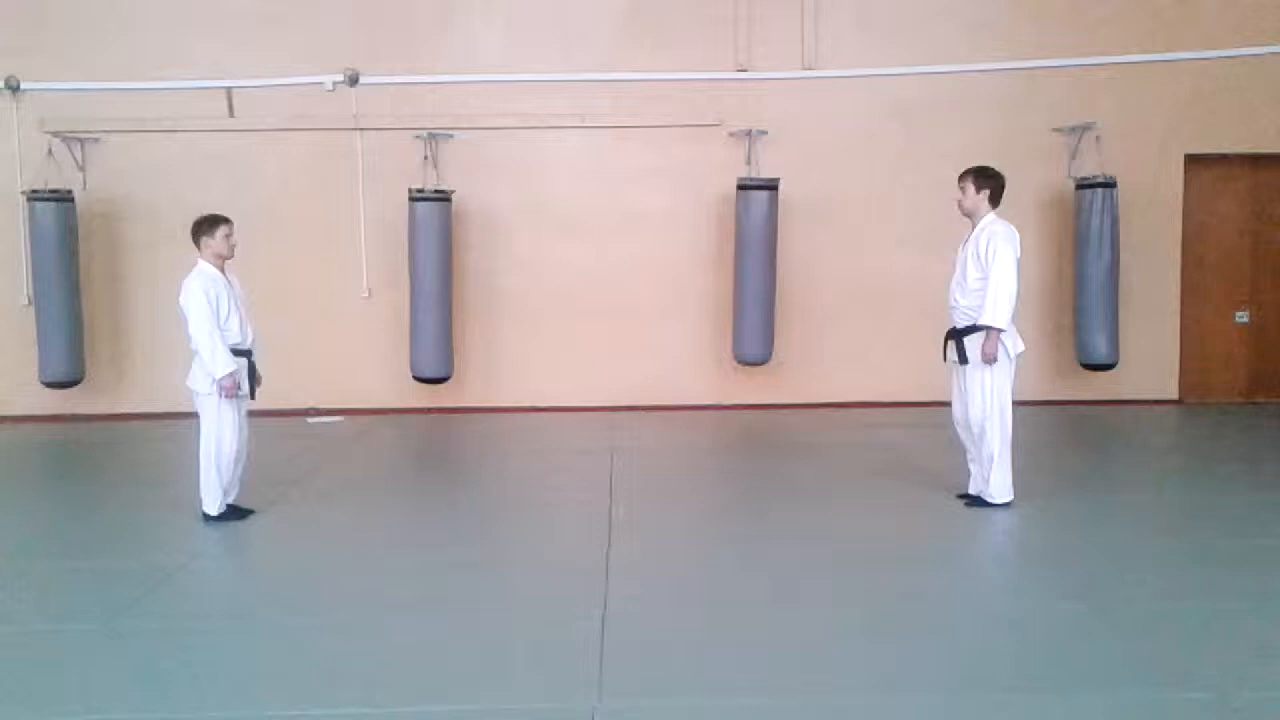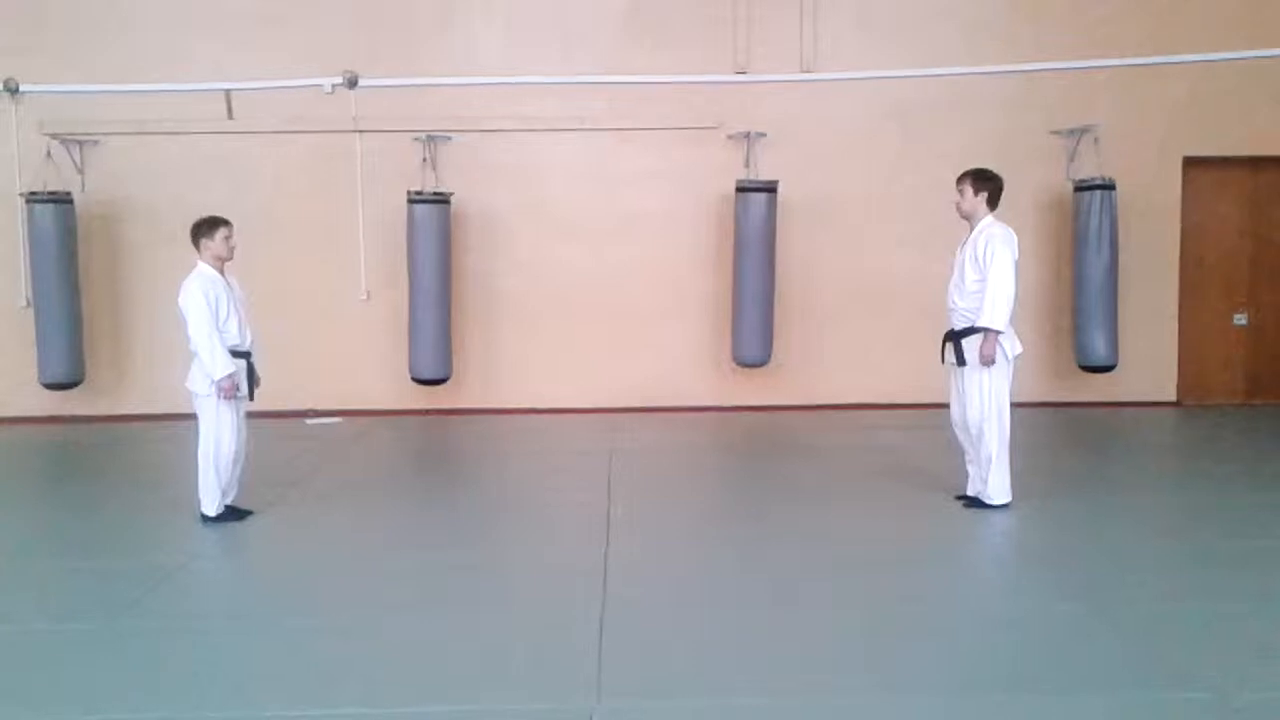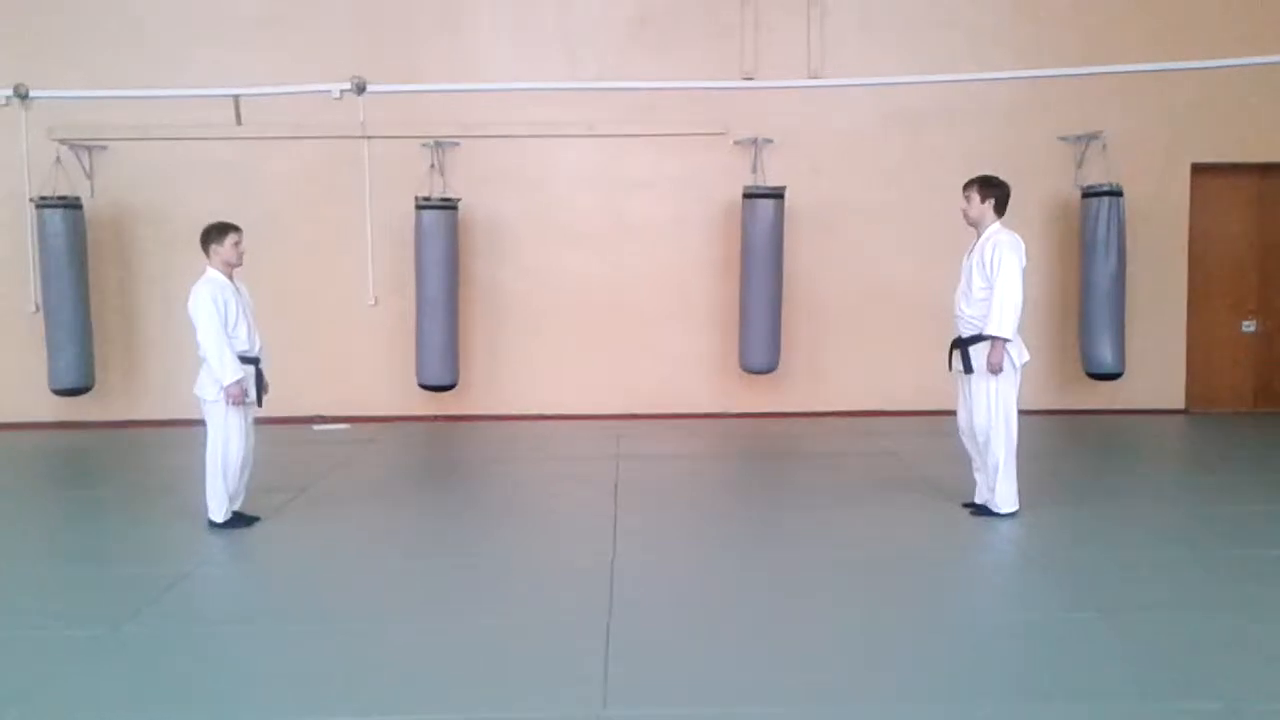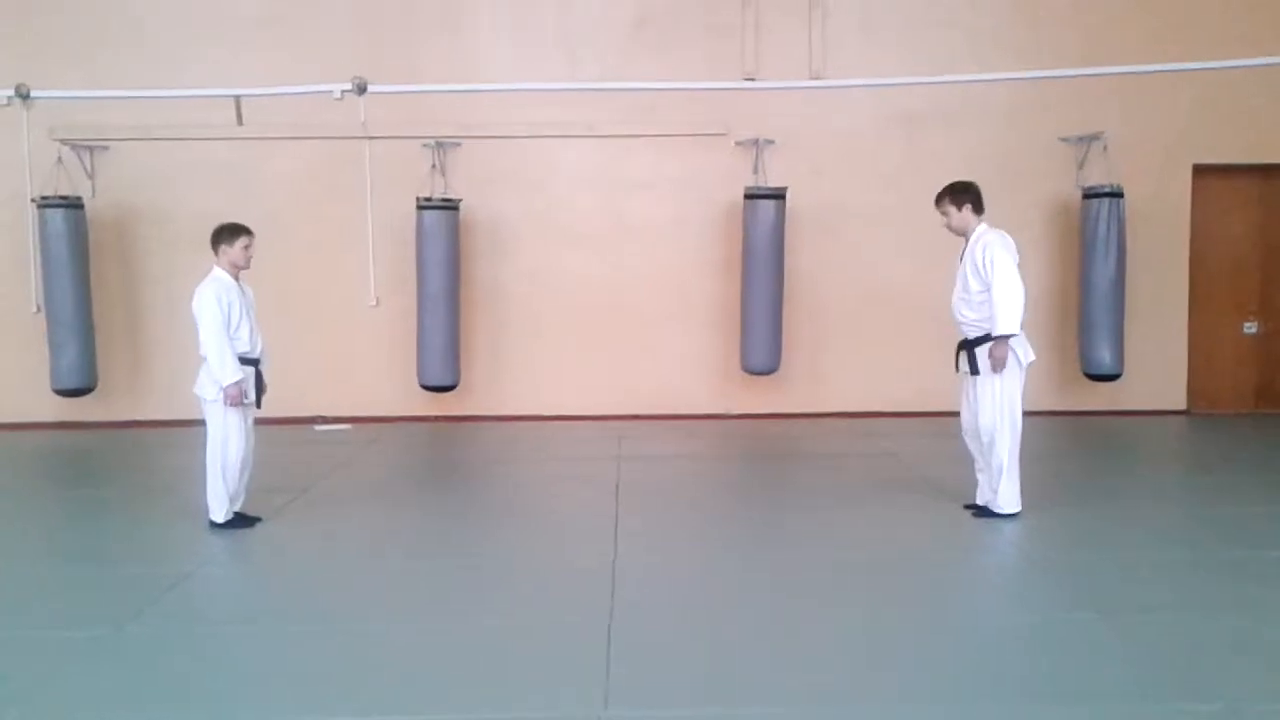
dt=0.3s
person 1, frame 1
left shoulder: (998, 233)
right shoulder: (975, 235)
left elbow: (1003, 287)
left wrist: (992, 335)
left hip: (986, 339)
right hip: (967, 339)
left knee: (988, 416)
right knee: (966, 415)
left ankle: (997, 491)
right ankle: (981, 484)
person 1, frame 2
left shoulder: (996, 236)
right shoulder: (974, 238)
left elbow: (1001, 290)
left wrist: (990, 337)
left hip: (984, 342)
right hip: (964, 341)
left knee: (985, 418)
right knee: (964, 417)
left ankle: (995, 493)
right ankle: (979, 486)
person 1, frame 3
left shoulder: (1004, 242)
right shoulder: (980, 245)
left elbow: (1008, 297)
left wrist: (998, 345)
left hip: (991, 349)
right hip: (972, 348)
left knee: (993, 426)
right knee: (971, 425)
left ankle: (1002, 501)
right ankle: (987, 494)
person 1, frame 4
left shoulder: (993, 242)
right shoulder: (973, 247)
left elbow: (1010, 293)
left wrist: (1002, 341)
left hip: (996, 349)
right hip: (976, 349)
left knee: (996, 426)
right knee: (974, 425)
left ankle: (1004, 502)
right ankle: (989, 495)
person 2, frame 1
left shoulder: (228, 280)
right shoulder: (198, 283)
right elbow: (206, 334)
left wrist: (250, 366)
right wrist: (225, 373)
left hip: (236, 369)
right hip: (217, 374)
left knee: (236, 440)
right knee: (221, 441)
left ankle: (226, 500)
right ankle: (214, 507)
person 2, frame 2
left shoulder: (228, 282)
right shoulder: (197, 285)
right elbow: (205, 336)
left wrist: (248, 368)
right wrist: (223, 374)
left hip: (236, 370)
right hip: (216, 376)
left knee: (235, 442)
right knee: (219, 443)
left ankle: (224, 501)
right ankle: (212, 508)
person 2, frame 3
left shoulder: (237, 287)
right shoulder: (207, 291)
right elbow: (214, 341)
left wrist: (257, 373)
right wrist: (232, 380)
left hip: (244, 376)
right hip: (224, 381)
left knee: (242, 447)
right knee: (227, 448)
left ankle: (231, 507)
right ankle: (219, 513)
person 2, frame 4
left shoulder: (242, 289)
right shoulder: (211, 290)
right elbow: (215, 342)
left wrist: (256, 375)
right wrist: (231, 381)
left hip: (244, 377)
right hip: (225, 382)
left knee: (242, 448)
right knee: (227, 449)
left ankle: (232, 508)
right ankle: (220, 514)
